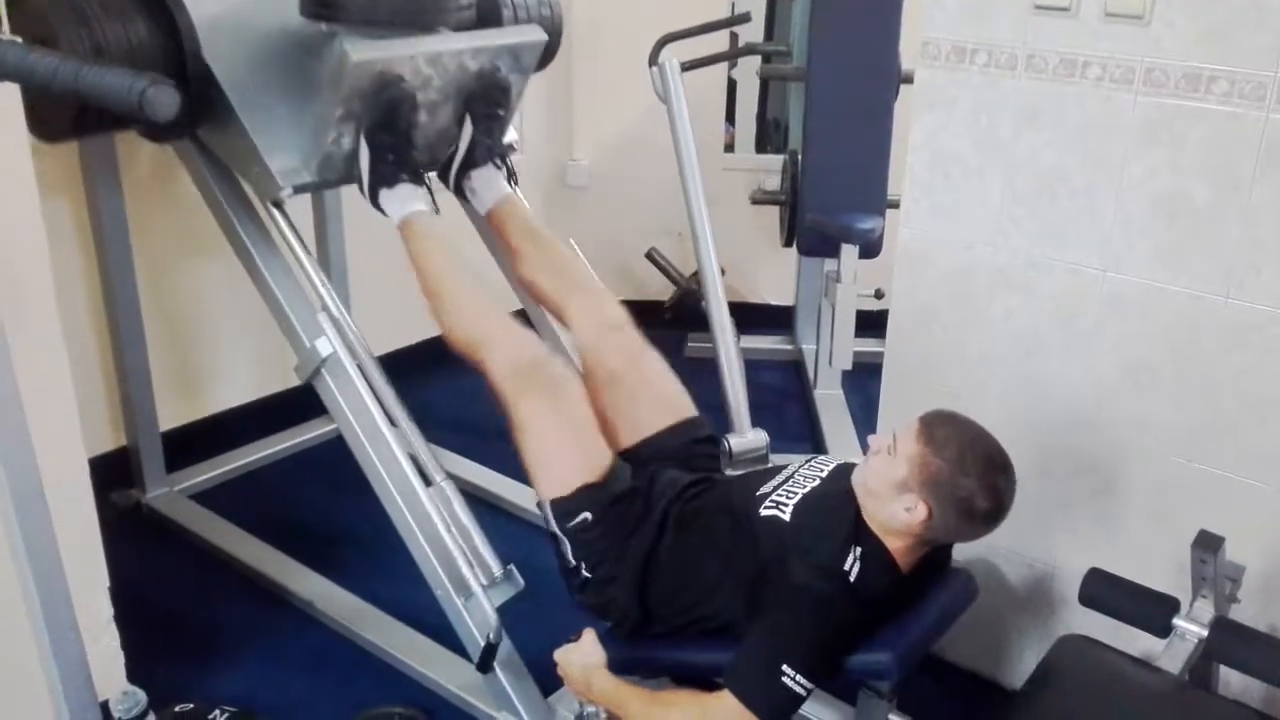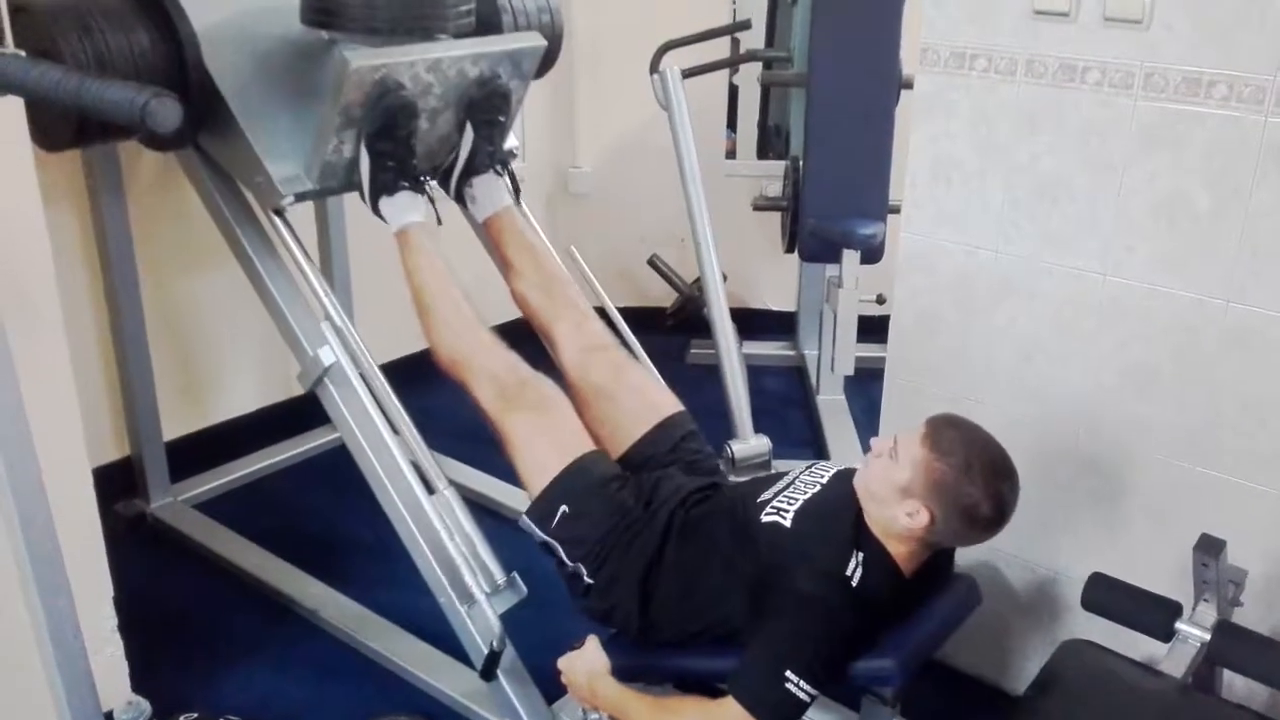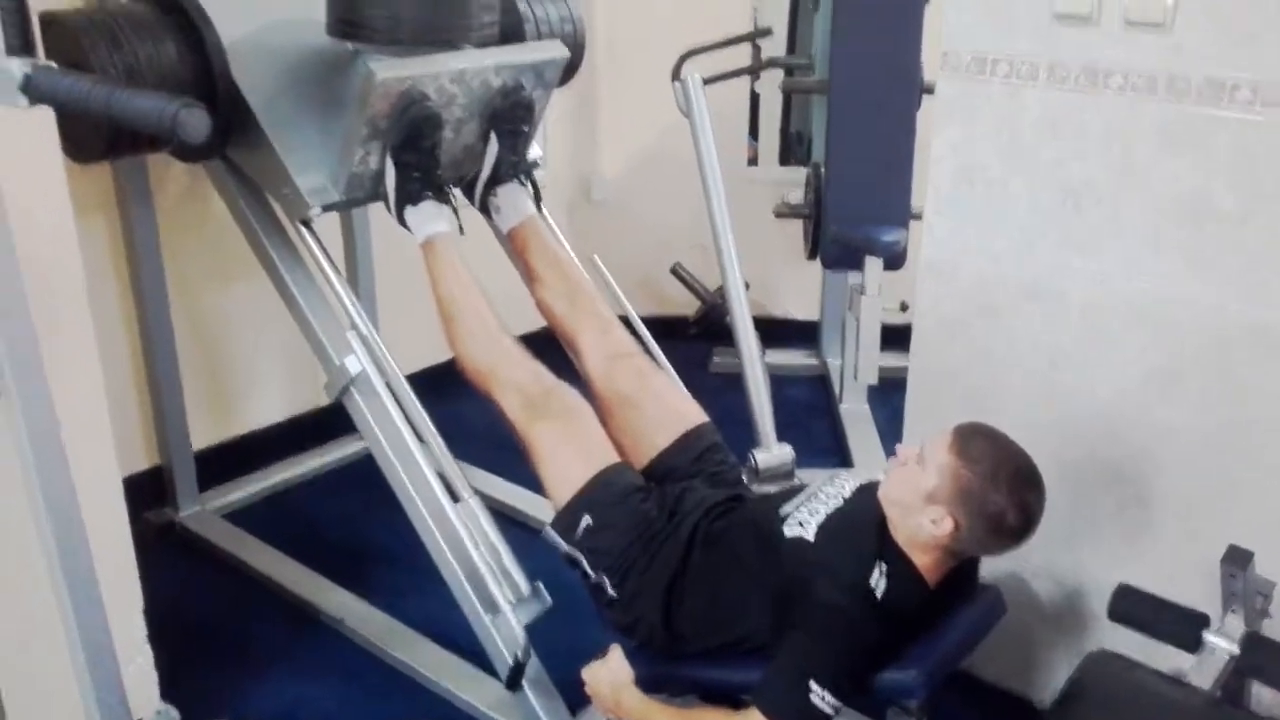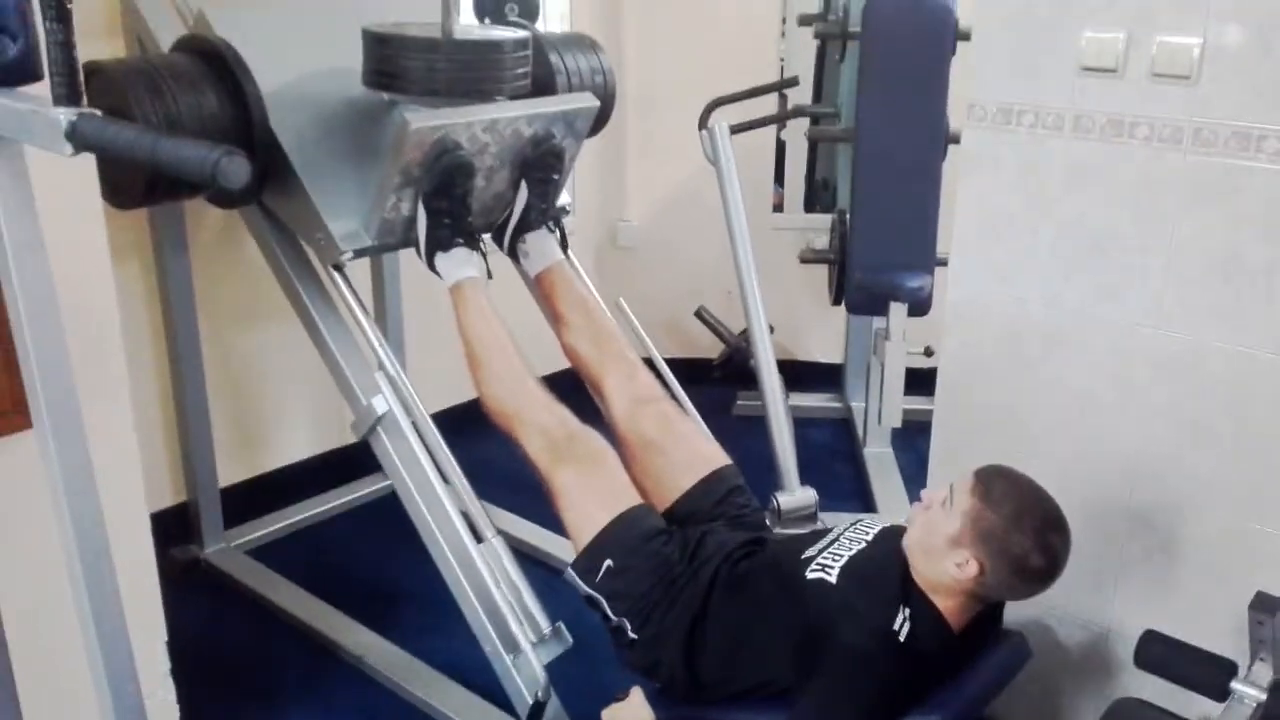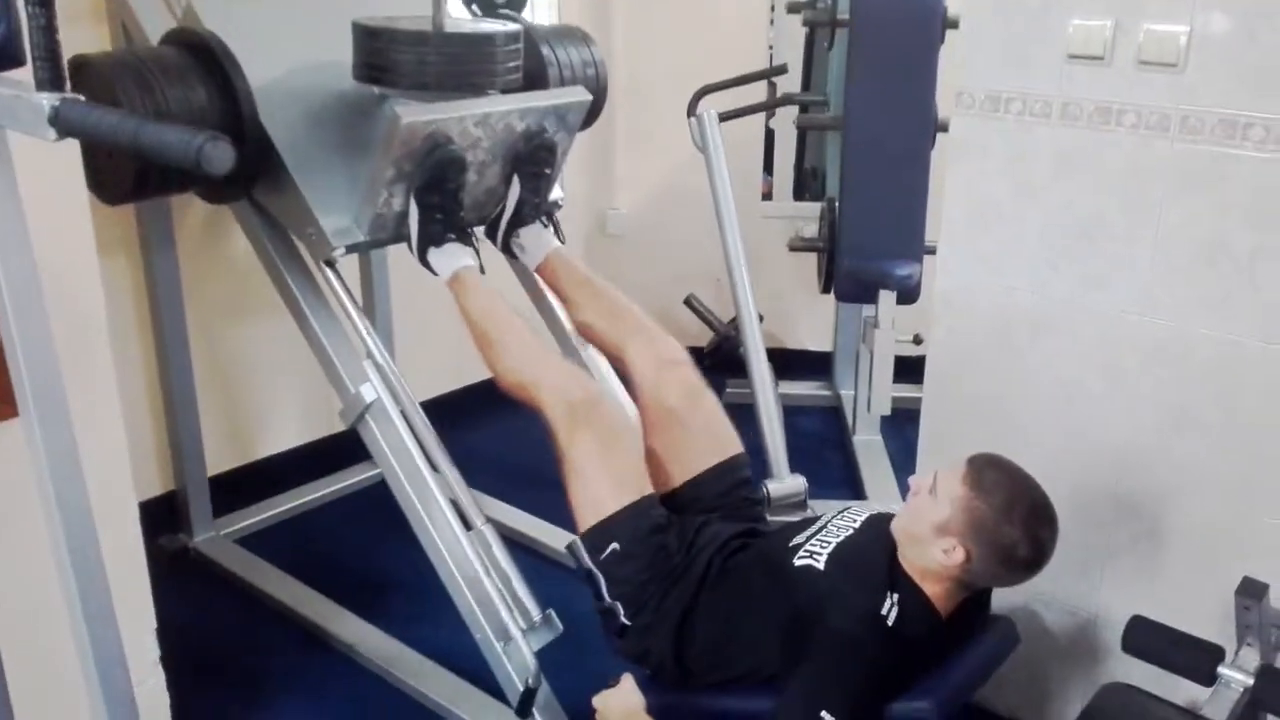
dt=0.4s
person 1, frame 1
left shoulder: (827, 592)
right shoulder: (909, 522)
left hip: (630, 559)
right hip: (695, 497)
left knee: (527, 360)
right knee: (599, 319)
left ankle: (407, 200)
right ankle: (486, 181)
person 1, frame 2
left shoulder: (829, 597)
right shoulder: (911, 529)
left hip: (627, 559)
right hip: (697, 502)
left knee: (512, 385)
right knee: (582, 337)
left ankle: (406, 210)
right ankle: (484, 186)
person 1, frame 3
left shoulder: (852, 608)
right shoulder: (935, 548)
left hip: (654, 568)
right hip: (719, 512)
left knee: (536, 394)
right knee: (606, 343)
left ankle: (432, 219)
right ankle: (508, 197)
person 1, frame 4
left shoulder: (875, 652)
right shoulder: (959, 586)
left hip: (673, 613)
right hip: (743, 555)
left knee: (560, 438)
right knee: (632, 389)
left ankle: (459, 264)
right ankle: (536, 240)
person 1, frame 5
left shoulder: (861, 637)
right shoulder: (948, 577)
left hip: (663, 605)
right hip: (735, 541)
left knee: (578, 400)
right knee: (658, 359)
left ankle: (454, 257)
right ankle: (528, 235)
